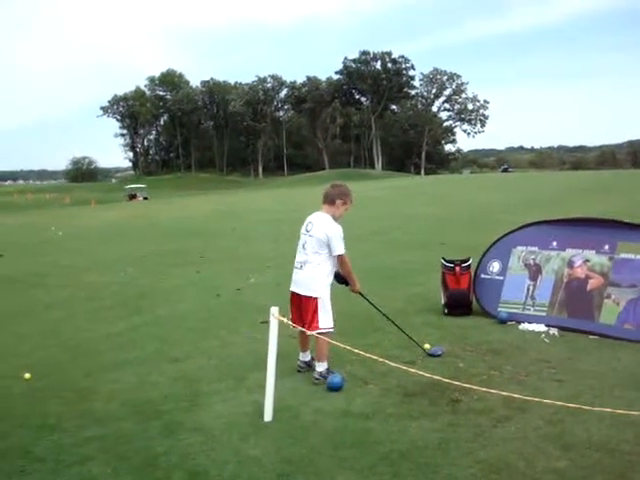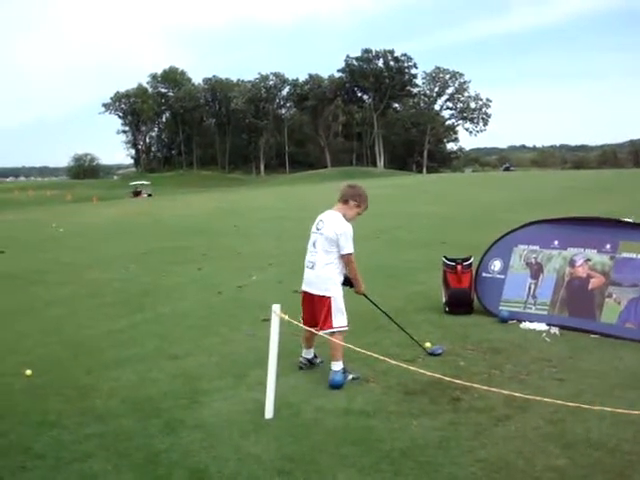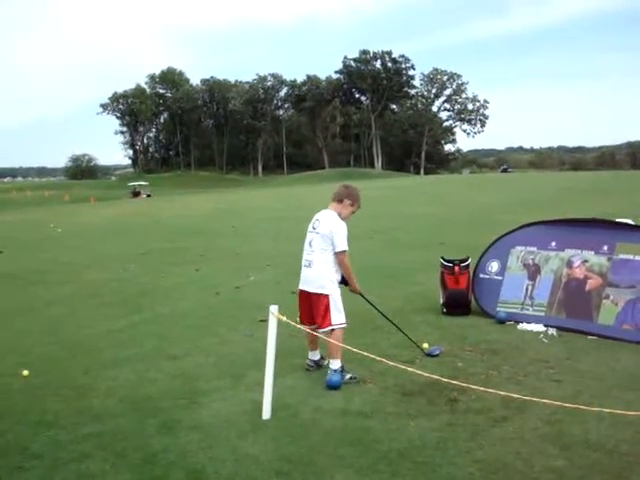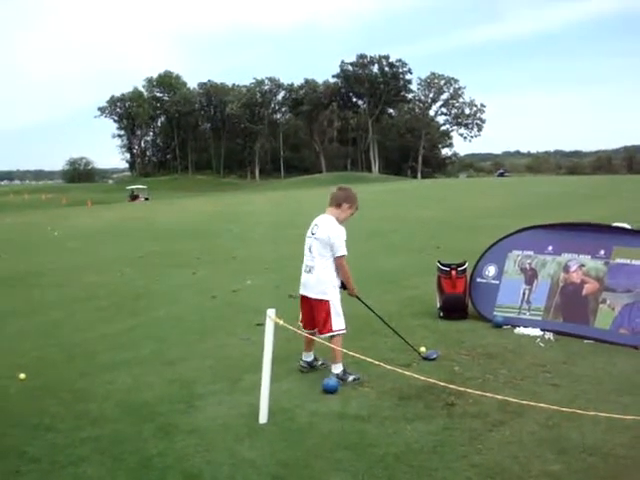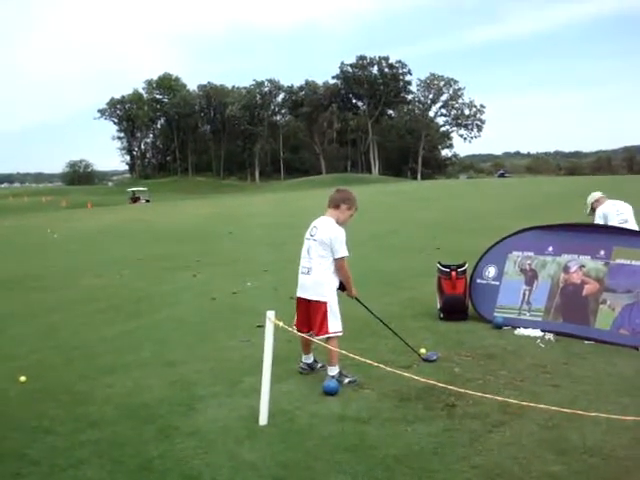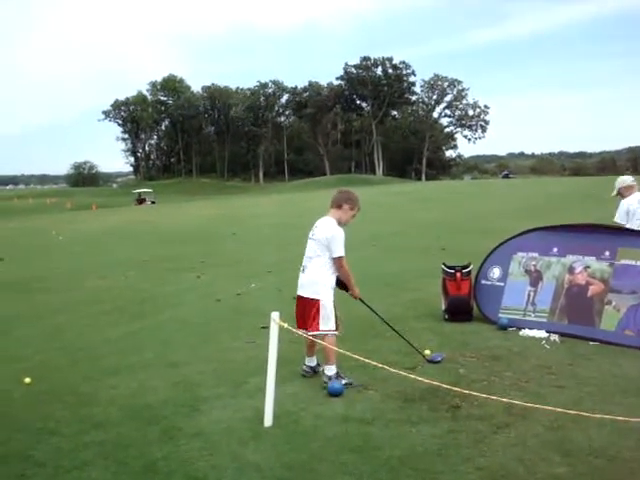
dt=0.5s
person 1, frame 1
left shoulder: (310, 220)
right shoulder: (333, 228)
right elbow: (342, 261)
left wrist: (338, 273)
right wrist: (353, 283)
left hip: (299, 282)
right hip: (315, 285)
left knee: (304, 325)
right knee: (322, 328)
left ankle: (304, 359)
right ankle: (321, 370)
person 1, frame 2
left shoulder: (322, 218)
right shoulder: (343, 226)
right elbow: (348, 261)
left wrist: (344, 276)
right wrist: (358, 284)
left hip: (310, 280)
right hip: (327, 284)
left knee: (311, 323)
right knee: (336, 328)
left ankle: (307, 357)
right ankle: (337, 370)
person 1, frame 3
left shoulder: (317, 218)
right shoulder: (337, 224)
right elbow: (342, 259)
left wrist: (344, 278)
right wrist: (353, 283)
left hip: (307, 280)
right hip: (324, 283)
left knee: (312, 323)
right knee: (336, 326)
left ankle: (314, 358)
right ankle: (335, 369)
person 1, frame 4
left shoulder: (316, 222)
right shoulder: (336, 229)
right elbow: (340, 264)
left wrist: (345, 284)
right wrist: (351, 287)
left hip: (309, 284)
right hip: (324, 288)
left knee: (311, 326)
right knee: (335, 330)
left ankle: (307, 359)
right ankle: (338, 371)
person 1, frame 5
left shoulder: (315, 225)
right shoulder: (336, 231)
right elbow: (341, 266)
left wrist: (344, 285)
right wrist: (350, 288)
left hip: (305, 286)
right hip: (322, 289)
left knee: (307, 329)
right knee: (332, 332)
left ankle: (307, 362)
right ankle: (334, 373)
person 1, frame 6
left shoulder: (319, 224)
right shoulder: (335, 230)
right elbow: (340, 265)
left wrist: (344, 282)
right wrist: (352, 288)
left hip: (305, 285)
right hip: (319, 288)
left knee: (310, 329)
right knee: (328, 330)
left ankle: (310, 364)
right ankle: (330, 373)
